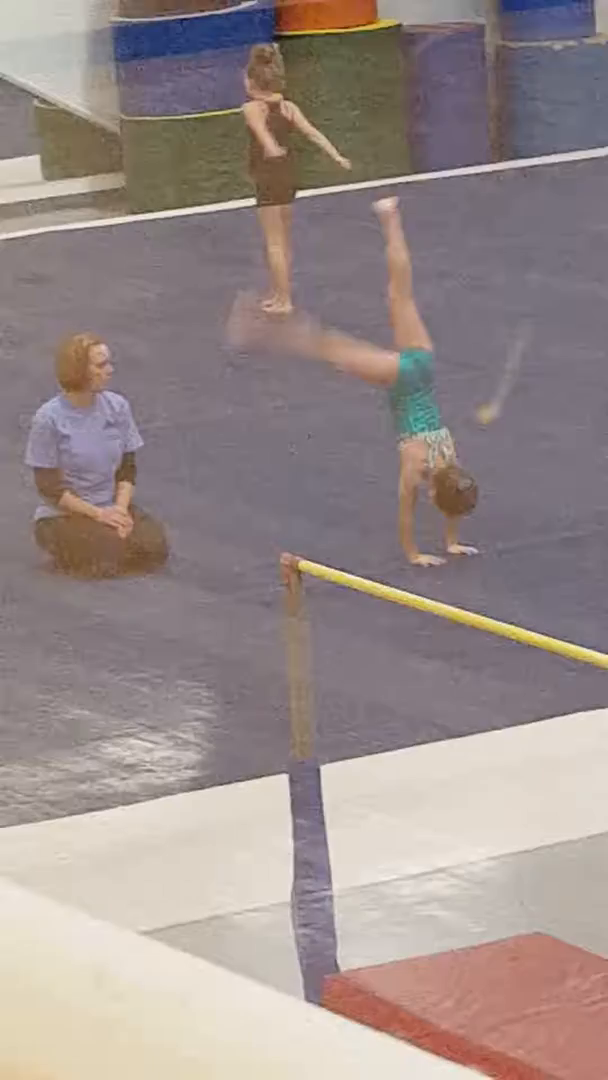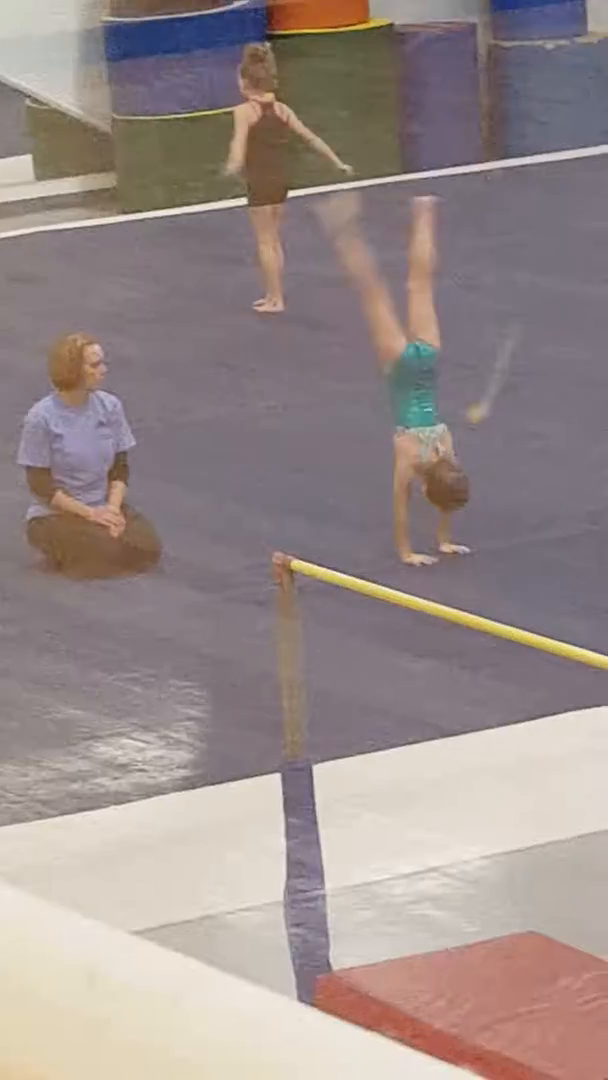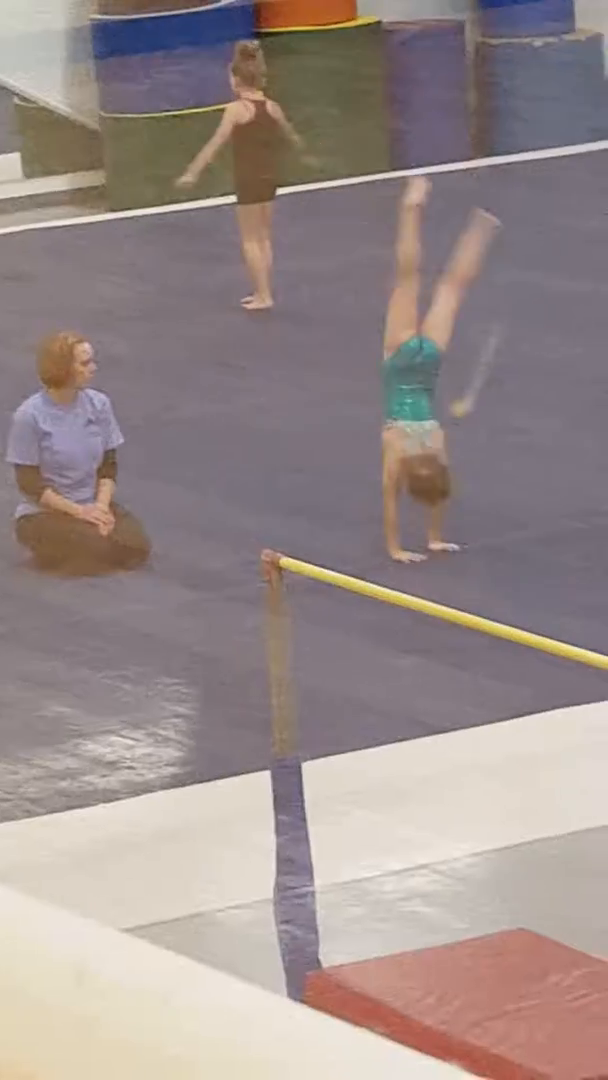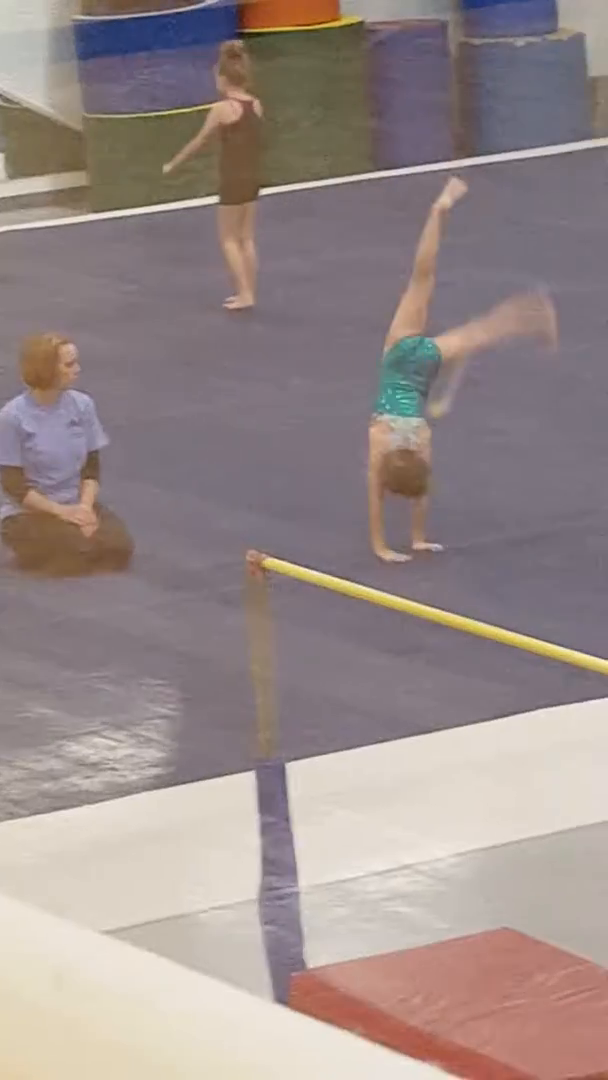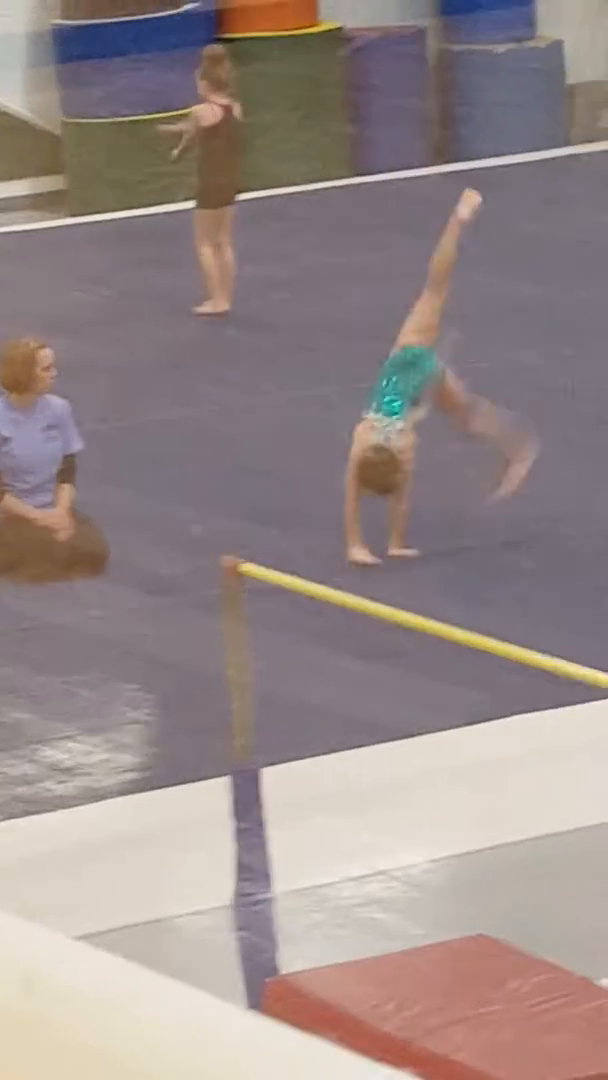
dt=0.1s
person 1, frame 1
left shoulder: (447, 466)
right shoulder: (416, 468)
left elbow: (447, 507)
right elbow: (407, 510)
left wrist: (452, 542)
right wrist: (416, 554)
left hip: (418, 368)
right hip: (406, 372)
left knee: (400, 293)
right knee: (325, 346)
right ankle: (259, 327)
person 1, frame 2
left shoulder: (444, 459)
right shoulder: (409, 460)
right elbow: (399, 510)
left wrist: (445, 542)
right wrist: (405, 553)
left hip: (422, 361)
right hip: (408, 365)
left knee: (420, 284)
right knee: (373, 293)
right ankle: (344, 227)
person 1, frame 3
left shoulder: (434, 453)
right shoulder: (398, 456)
left elbow: (436, 501)
right elbow: (390, 505)
left wrist: (435, 539)
right wrist: (399, 549)
left hip: (425, 354)
right hip: (407, 357)
left knee: (453, 287)
right knee: (407, 280)
left ankle: (481, 228)
person 1, frame 4
left shoulder: (418, 450)
right shoulder: (380, 448)
left elbow: (418, 498)
right elbow: (374, 502)
left wrist: (418, 539)
right wrist: (379, 548)
left hip: (426, 357)
right hip: (404, 354)
right knee: (422, 280)
right ankle: (440, 210)
person 1, frame 5
left shoulder: (402, 448)
right shoulder: (362, 444)
left elbow: (400, 501)
right elbow: (351, 500)
left wrist: (397, 545)
right wrist: (354, 545)
left hip: (422, 368)
right hip: (406, 360)
left knee: (471, 420)
right knee: (434, 291)
left ankle: (519, 448)
right ankle: (459, 219)
